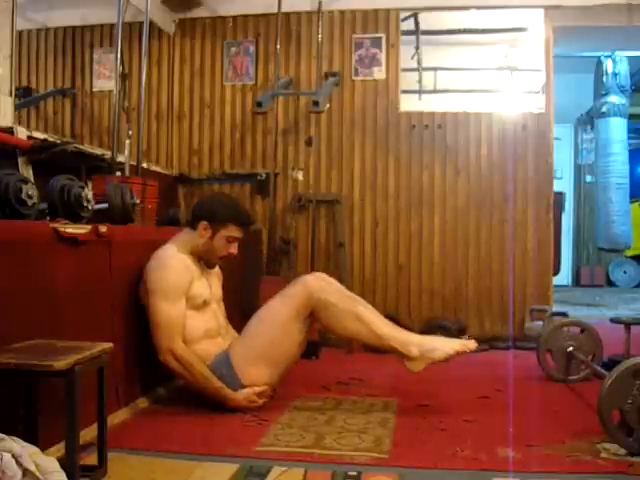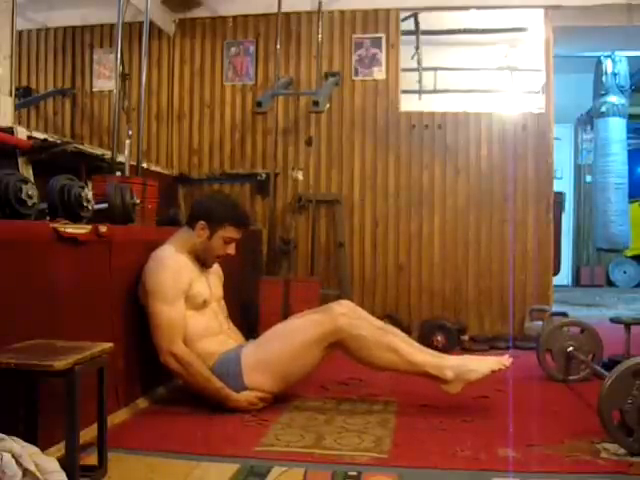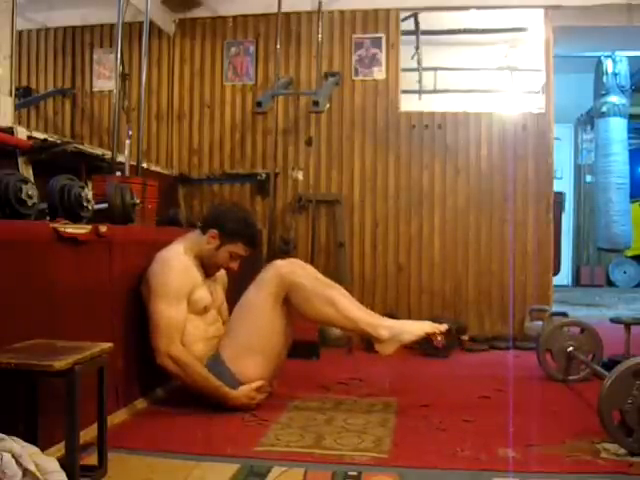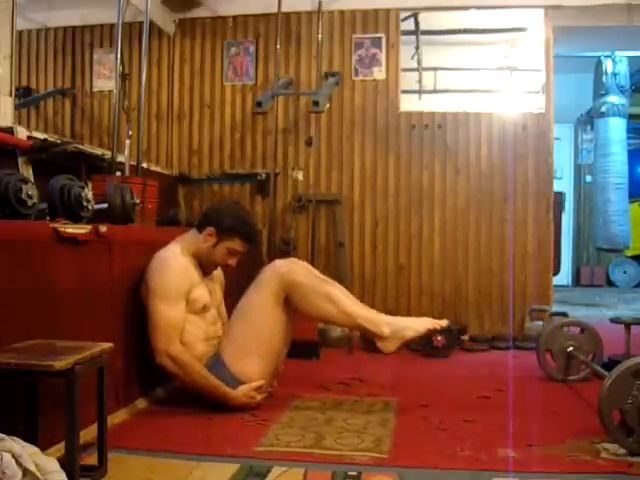
dt=1s
person 1, frame 1
left shoulder: (207, 265)
right shoulder: (168, 266)
right elbow: (170, 350)
left wrist: (257, 355)
right wrist: (228, 396)
left hip: (233, 364)
right hip: (224, 376)
left knee: (315, 290)
right knee: (312, 287)
left ankle: (409, 345)
right ankle: (413, 347)
person 1, frame 2
left shoulder: (208, 266)
right shoulder: (166, 266)
right elbow: (171, 352)
left wrist: (256, 357)
right wrist: (228, 397)
left hip: (237, 362)
right hip: (225, 375)
left knee: (341, 310)
right knee: (337, 320)
left ankle: (443, 365)
right ankle: (446, 369)
person 1, frame 3
left shoulder: (212, 268)
right shoulder: (173, 267)
right elbow: (167, 353)
left wrist: (263, 363)
right wrist: (227, 396)
left hip: (229, 367)
right hip: (220, 377)
left knee: (292, 271)
right knee: (281, 273)
left ankle: (380, 329)
right ankle: (383, 331)
person 1, frame 4
left shoulder: (209, 268)
right shoulder: (170, 267)
right elbow: (166, 353)
left wrist: (262, 362)
right wrist: (227, 395)
left hip: (230, 365)
right hip: (221, 376)
left knee: (293, 272)
right knee: (282, 272)
left ankle: (383, 326)
right ankle: (385, 329)
